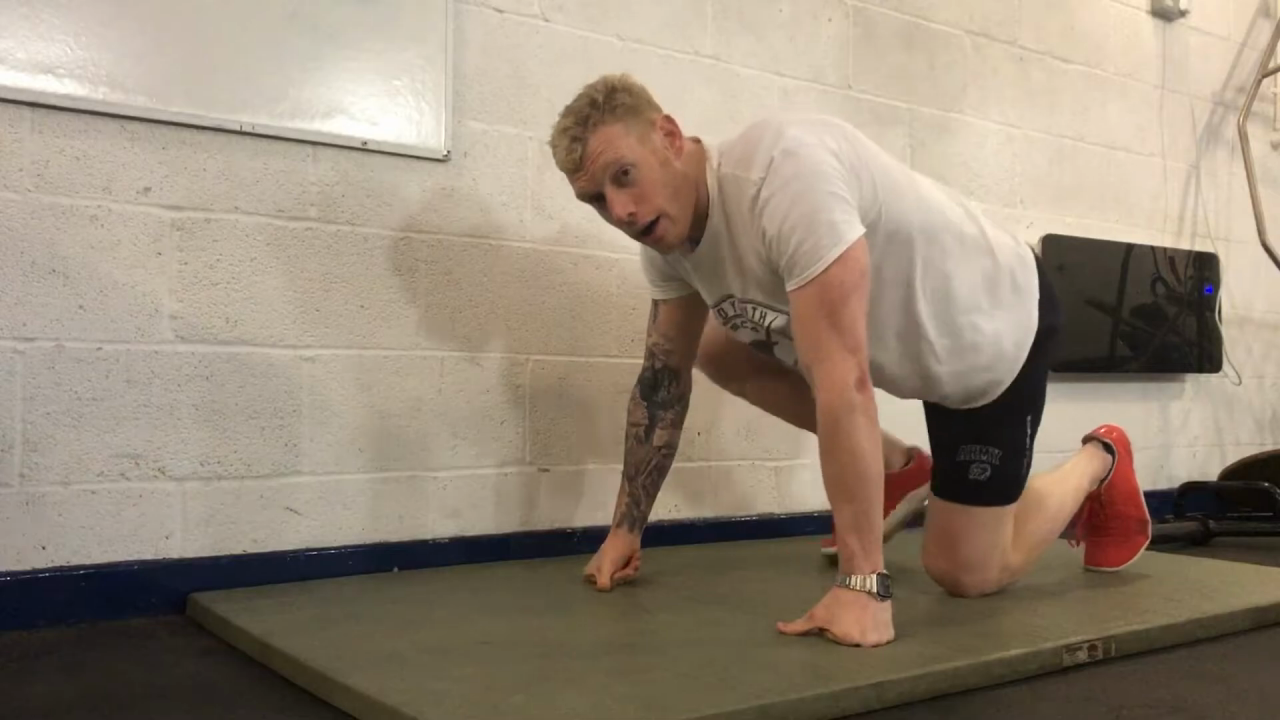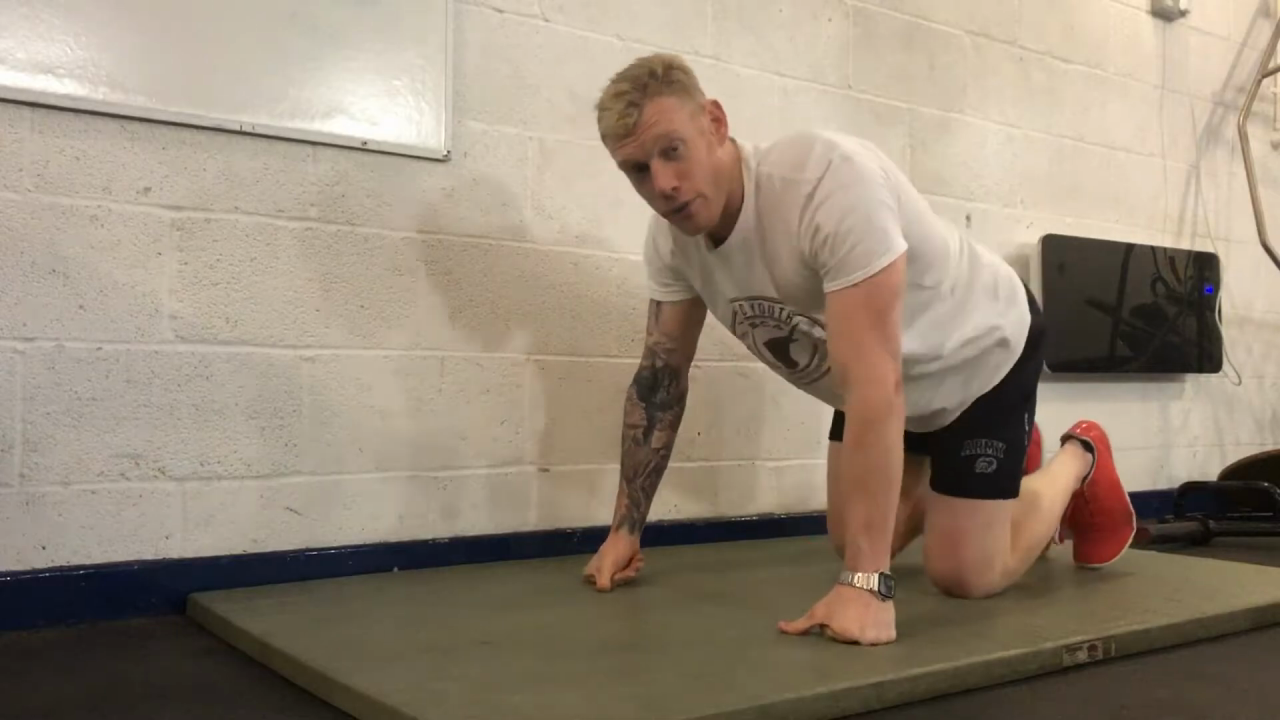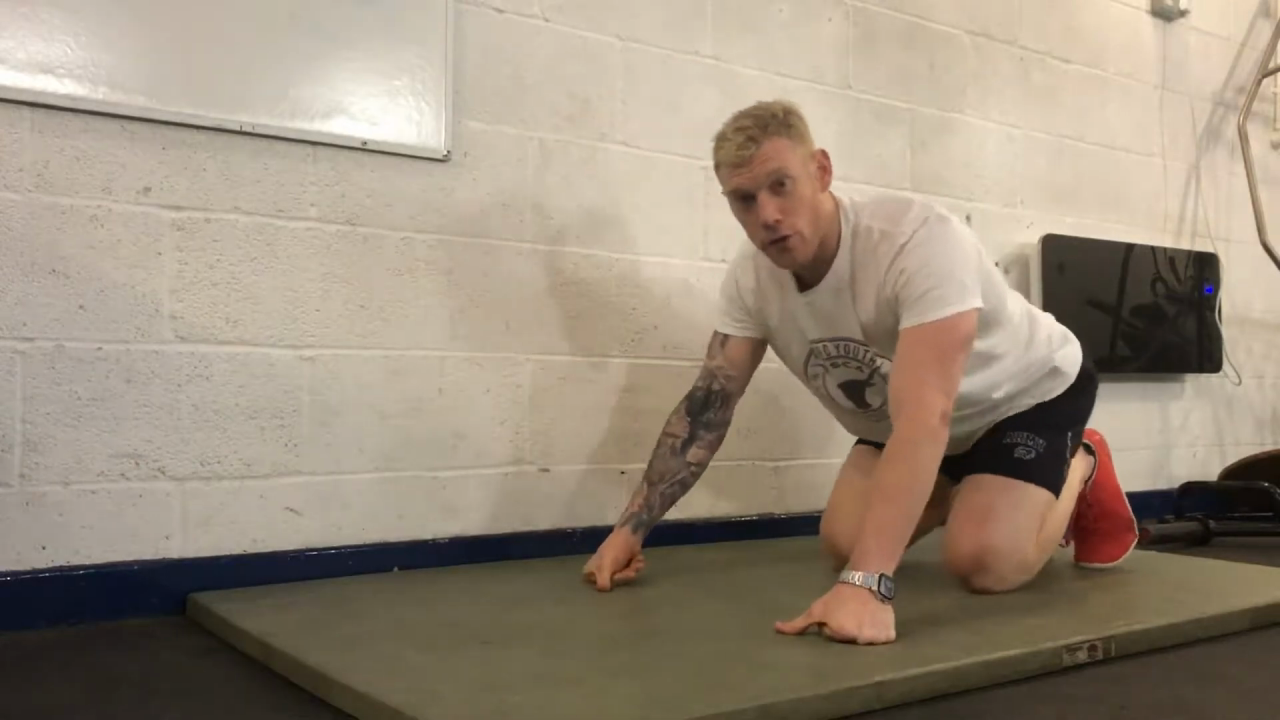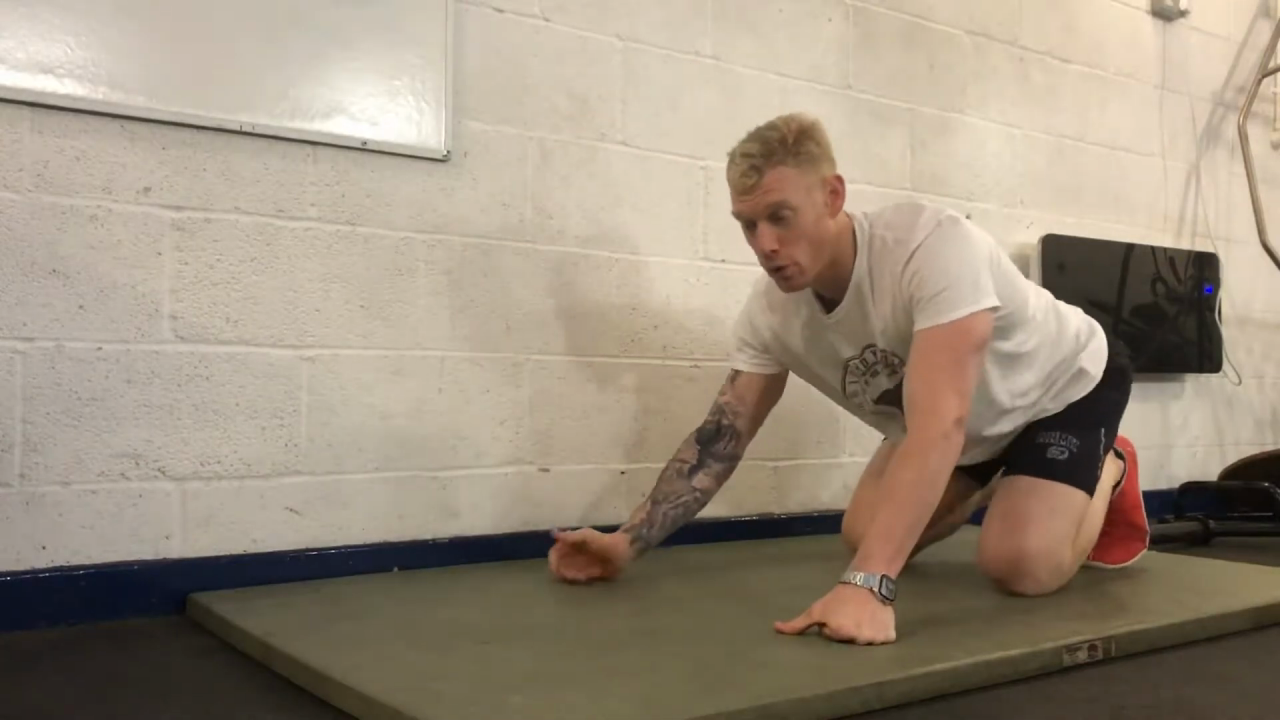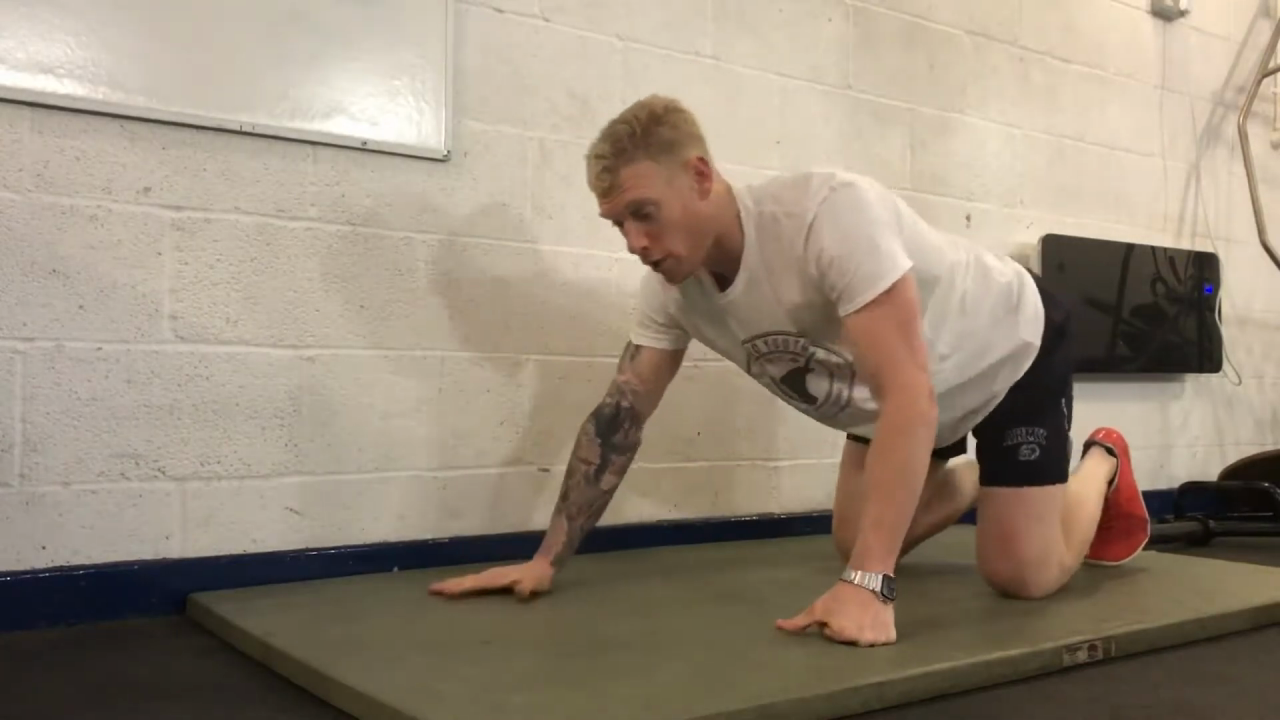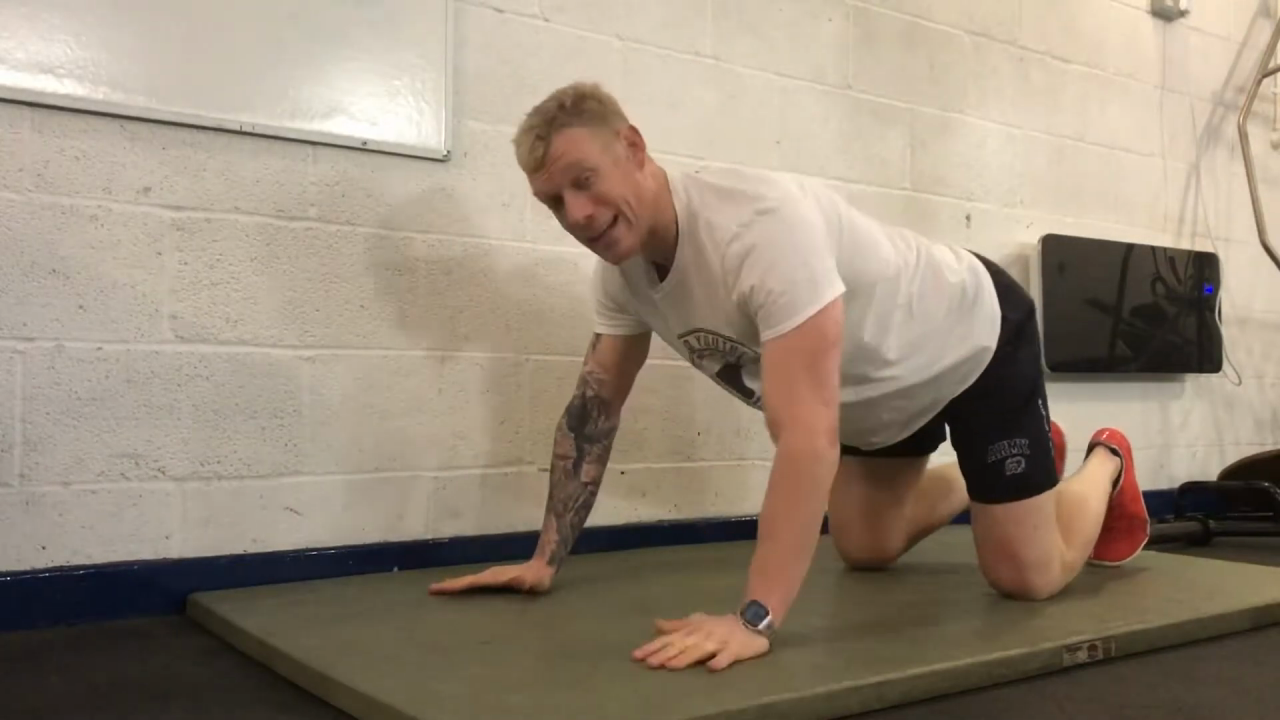
dt=0.4s
person 1, frame 1
left shoulder: (783, 174)
right shoulder: (665, 229)
left elbow: (843, 385)
right elbow: (663, 375)
left wrist: (863, 584)
right wrist: (626, 528)
left hip: (989, 321)
right hip: (899, 314)
left knee: (964, 573)
right knee: (716, 351)
left ankle: (1097, 463)
right ankle: (891, 464)
person 1, frame 2
left shoulder: (828, 183)
right shoulder: (671, 239)
left elbow: (876, 389)
right elbow: (660, 377)
left wrist: (866, 583)
right wrist: (625, 528)
left hip: (981, 351)
right hip: (874, 377)
left knee: (965, 574)
right knee: (859, 543)
left ankle: (1076, 464)
person 1, frame 3
left shoulder: (920, 241)
right shoulder: (752, 280)
left elbow: (925, 419)
right elbow: (710, 403)
left wrist: (867, 583)
right wrist: (632, 527)
left hip: (1029, 390)
left knee: (985, 561)
right knee: (845, 540)
left ankle: (1079, 468)
right ankle: (969, 484)
person 1, frame 4
left shoulder: (934, 247)
right shoulder: (772, 310)
left elbow: (940, 424)
right elbow: (723, 434)
left wrist: (866, 586)
right wrist: (629, 540)
left hip: (1065, 385)
right hip: (974, 418)
left knee: (1022, 564)
right knee: (865, 537)
left ankle: (1107, 475)
right ankle: (997, 483)
person 1, frame 5
left shoulder: (827, 217)
right shoulder: (672, 286)
left elbow: (909, 398)
right elbow: (619, 417)
left wrist: (866, 584)
right wrist: (547, 560)
left hip: (1008, 344)
right hip: (892, 389)
left knee: (1022, 573)
right knee: (860, 542)
left ankle: (1100, 465)
right ankle: (993, 476)
person 1, frame 6
left shoulder: (761, 225)
right shoulder: (620, 268)
left elbow: (807, 437)
right elbow: (594, 408)
left wrist: (755, 615)
right wrist: (546, 558)
left hip: (971, 340)
right hip: (876, 383)
left knee: (1028, 576)
right knee: (865, 550)
left ankle: (1105, 465)
right ankle: (1007, 469)
